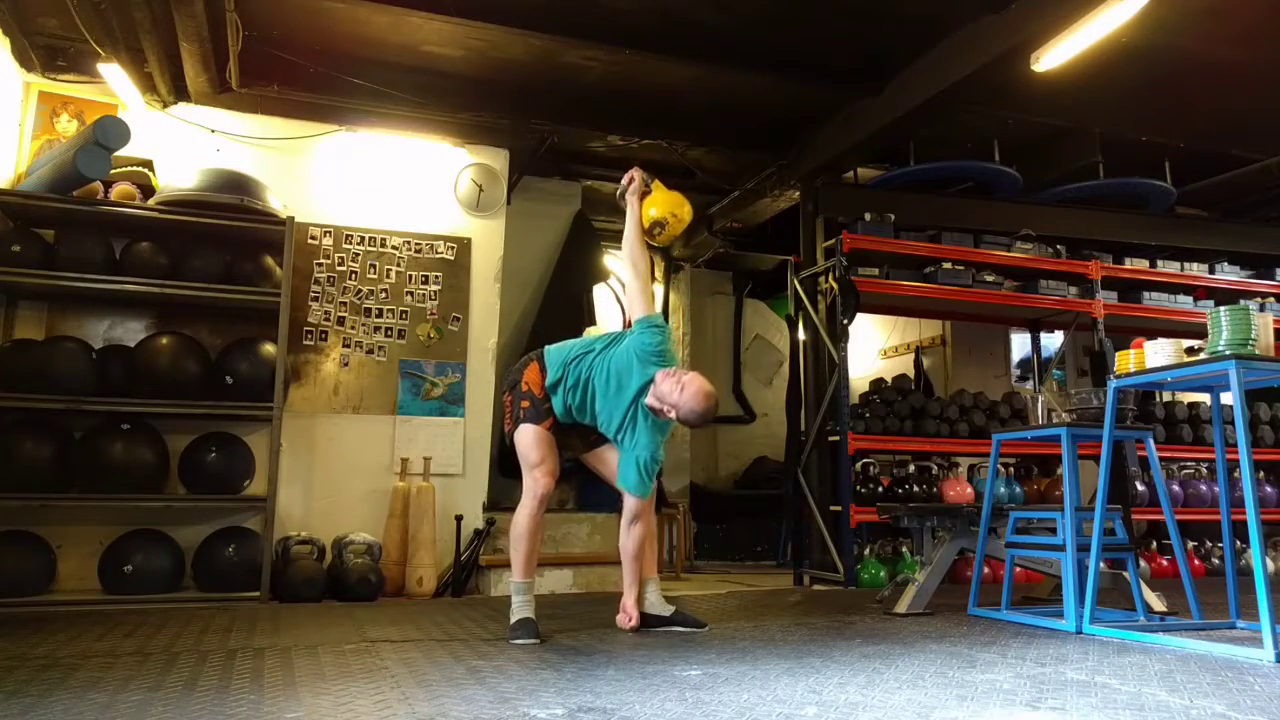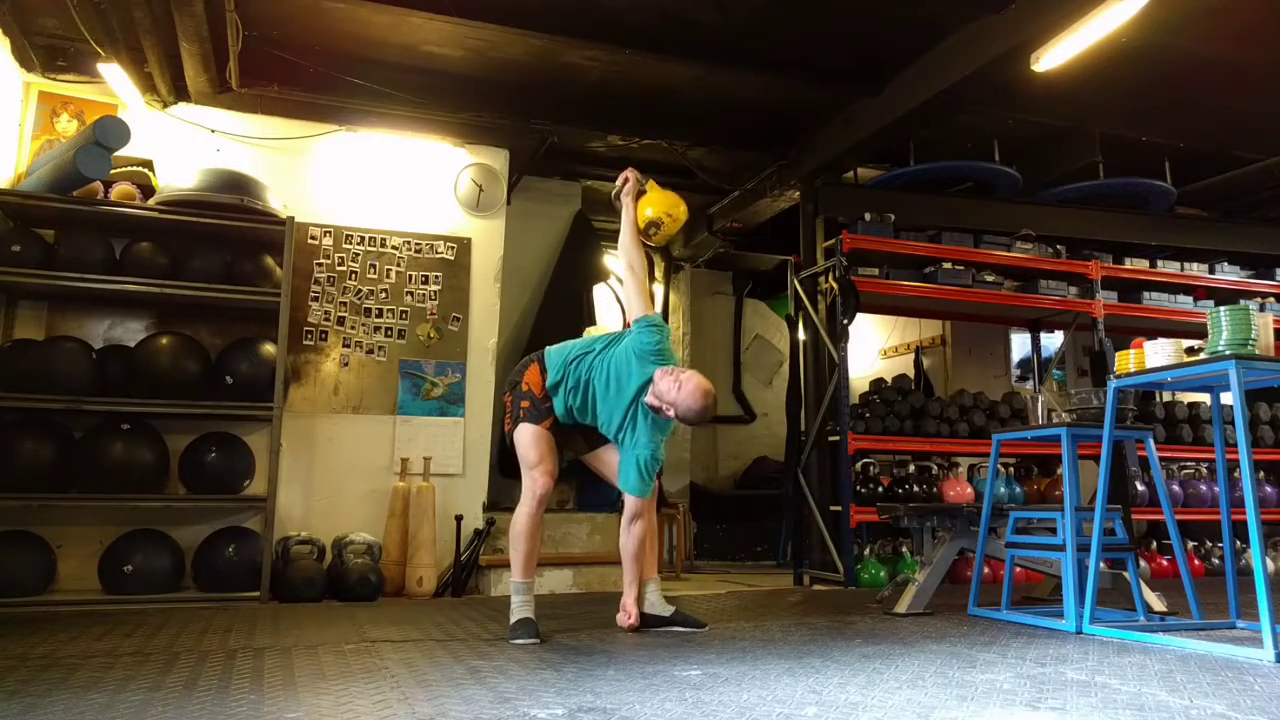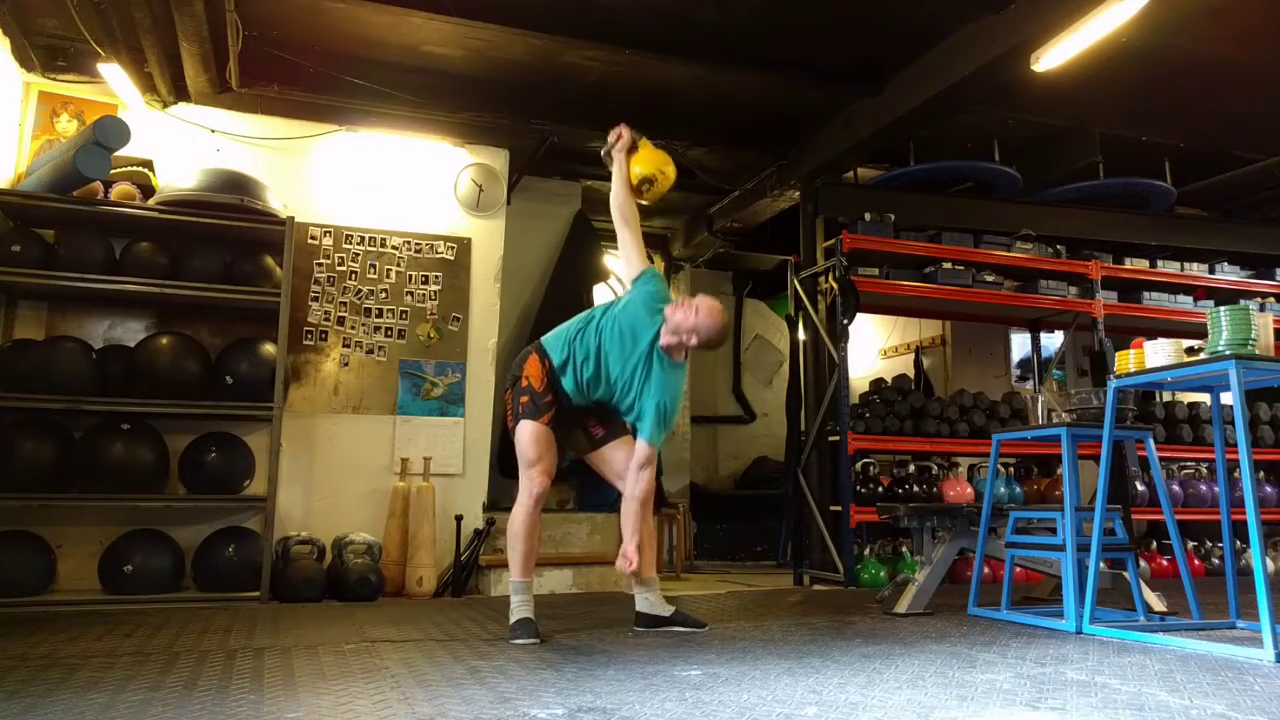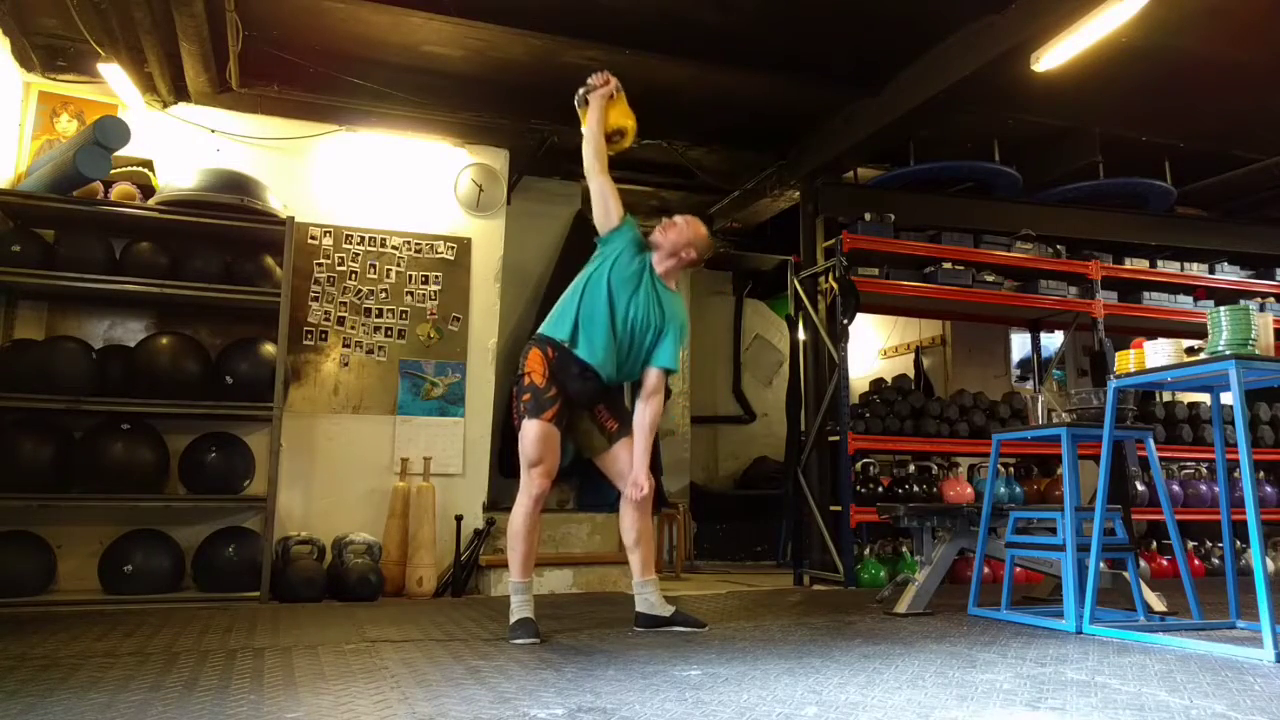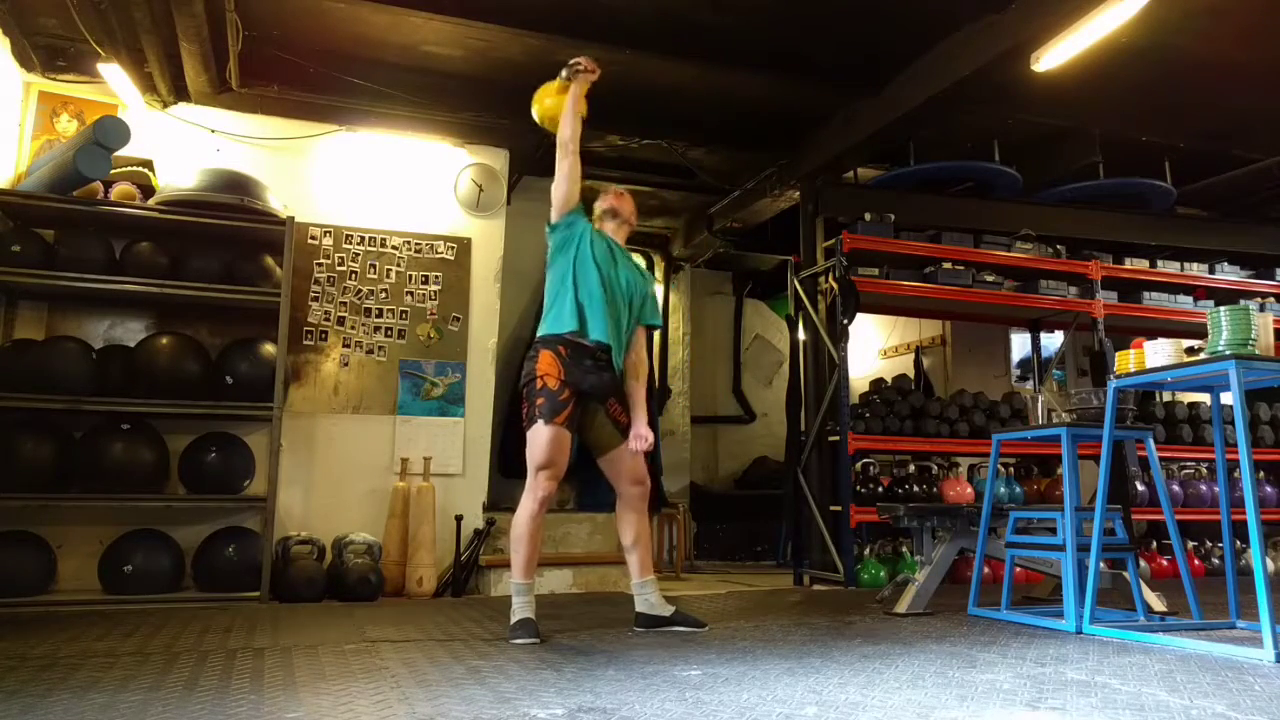
dt=0.4s
person 1, frame 1
left shoulder: (646, 439)
right shoulder: (654, 349)
left elbow: (634, 517)
right elbow: (636, 272)
left wrist: (631, 596)
right wrist: (634, 203)
left hip: (579, 413)
right hip: (538, 381)
left knee: (642, 492)
right knee: (540, 486)
left ankle: (652, 603)
right ankle: (521, 609)
person 1, frame 2
left shoulder: (647, 440)
right shoulder: (652, 348)
left elbow: (634, 516)
right elbow: (633, 270)
left wrist: (630, 595)
right wrist: (628, 202)
left hip: (580, 414)
right hip: (539, 381)
left knee: (644, 493)
right knee: (539, 486)
left ankle: (650, 602)
right ankle: (521, 609)
person 1, frame 3
left shoulder: (665, 387)
right shoulder: (651, 300)
left elbow: (642, 465)
right elbow: (626, 225)
left wrist: (632, 540)
right wrist: (620, 157)
left hip: (587, 402)
right hip: (542, 371)
left knee: (642, 485)
right knee: (537, 483)
left ankle: (650, 603)
right ankle: (520, 609)
person 1, frame 4
left shoulder: (672, 313)
right shoulder: (623, 245)
left elbow: (651, 392)
right elbow: (595, 169)
left wrist: (640, 460)
right wrist: (598, 102)
left hip: (599, 386)
right hip: (550, 363)
left knee: (639, 486)
right knee: (536, 485)
left ankle: (649, 604)
right ankle: (520, 609)
person 1, frame 5
left shoulder: (640, 278)
right shoulder: (572, 230)
left elbow: (637, 351)
right elbow: (567, 151)
left wrist: (639, 414)
right wrist: (579, 86)
left hip: (606, 377)
right hip: (558, 361)
left knee: (636, 485)
right knee: (542, 485)
left ankle: (650, 604)
right ankle: (522, 609)
